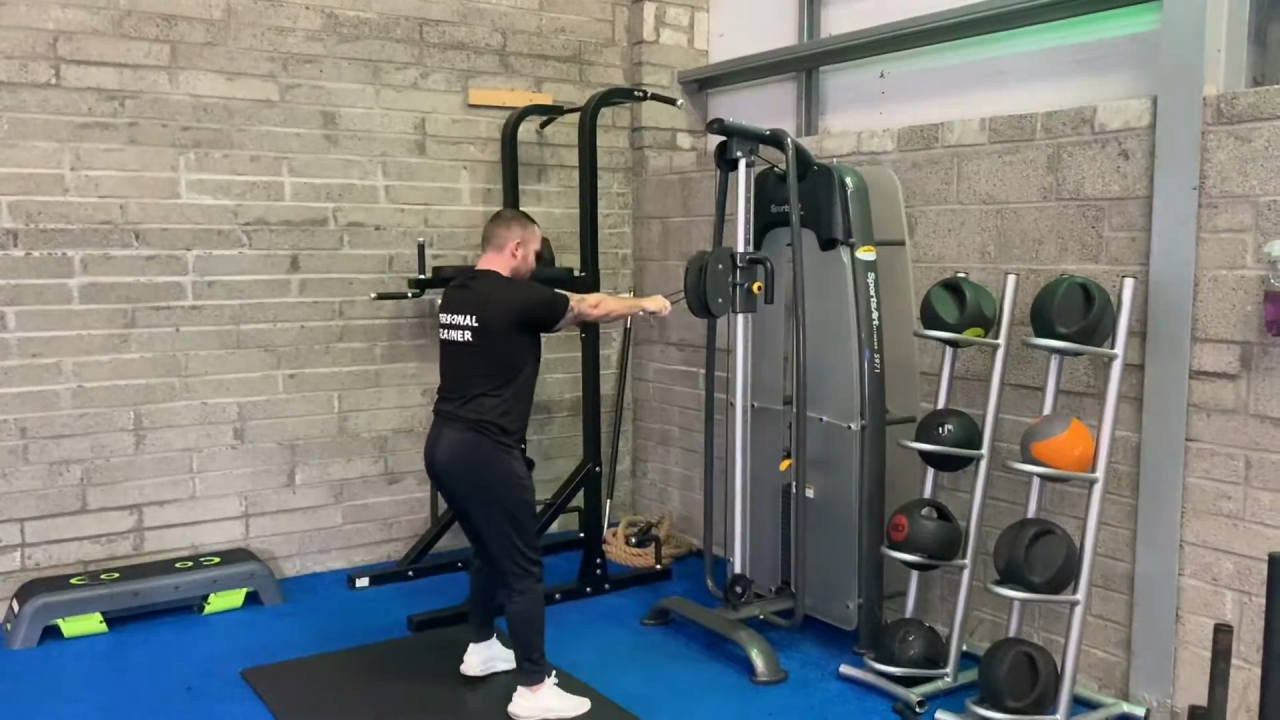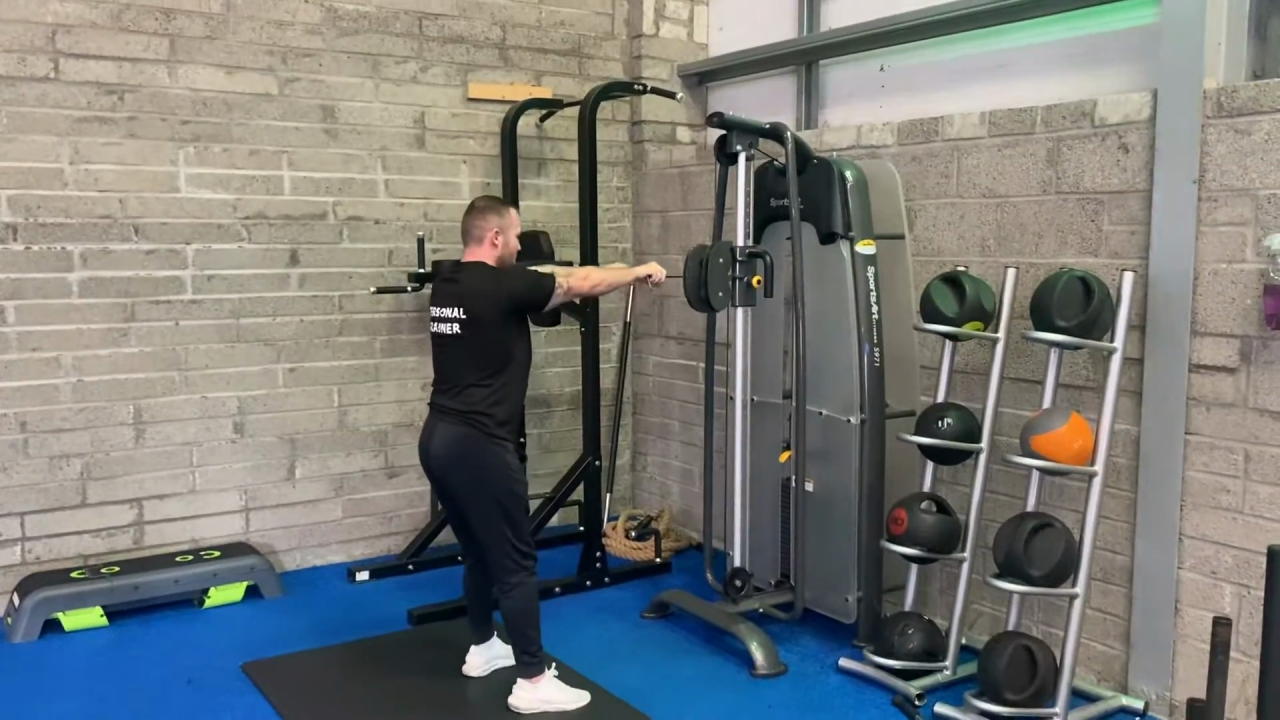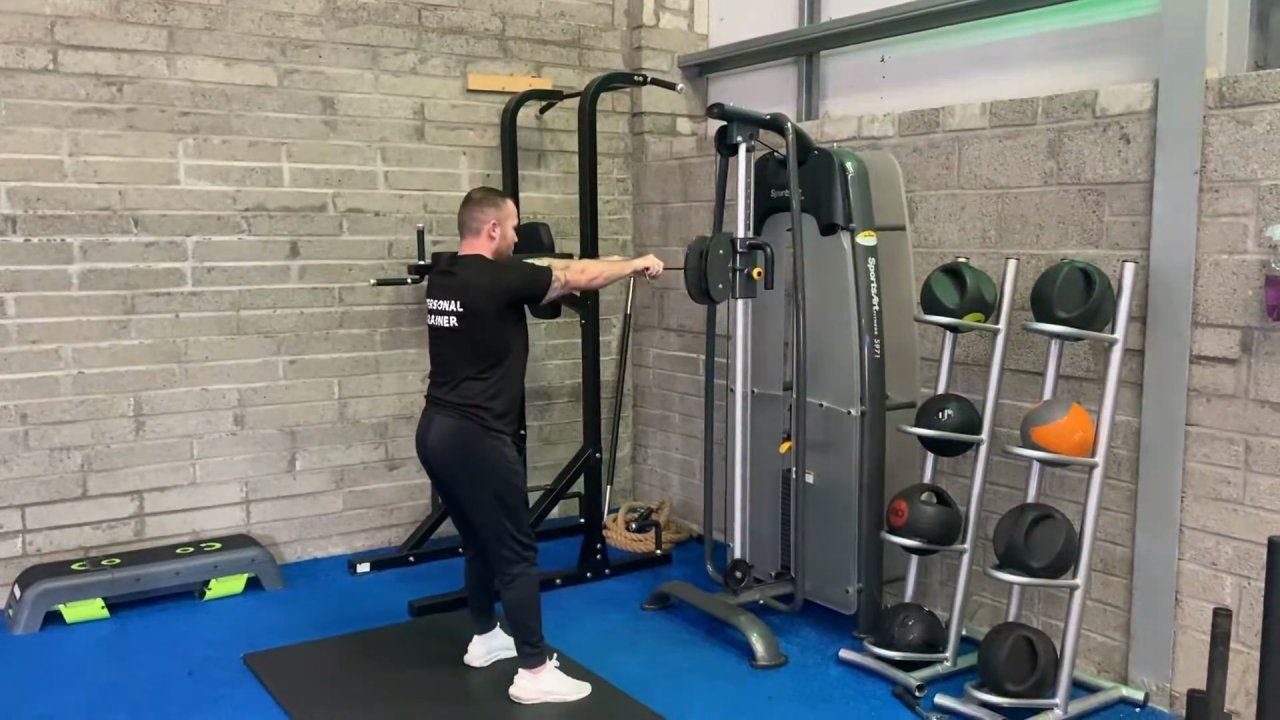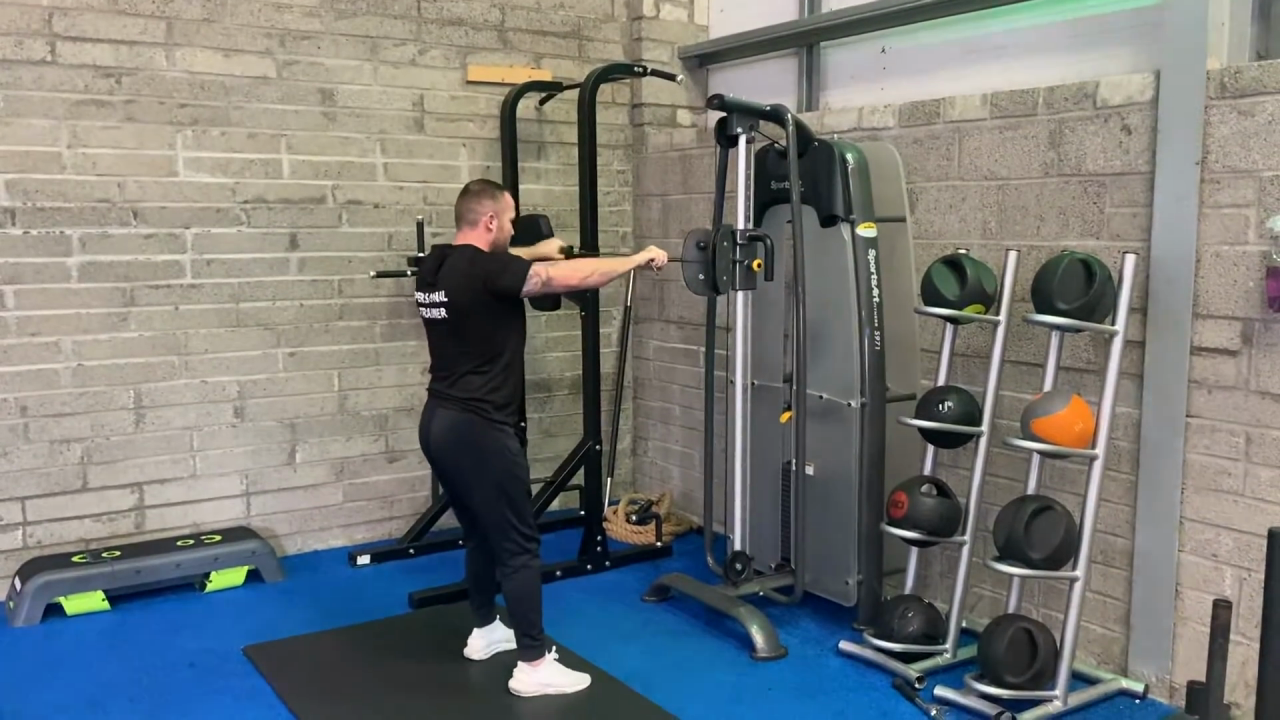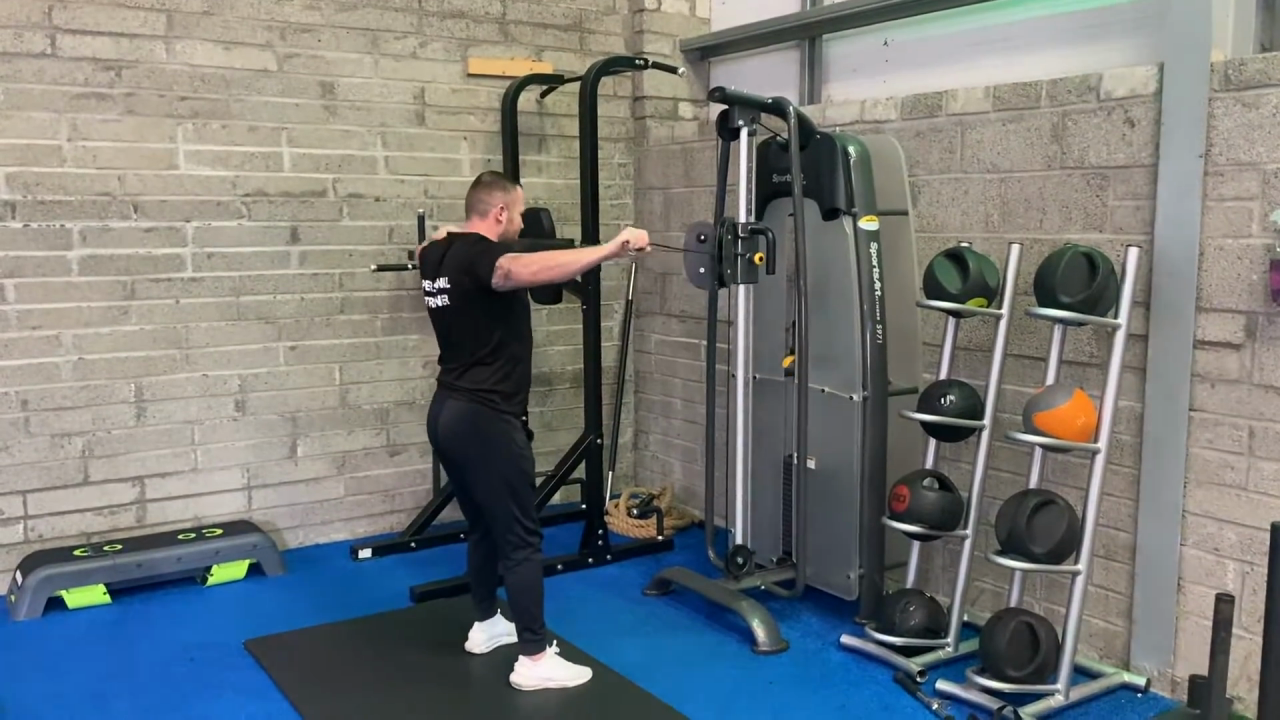
dt=0.4s
person 1, frame 1
left shoulder: (457, 294)
right shoulder: (514, 299)
right elbow: (590, 309)
right wrist: (645, 304)
left hip: (443, 444)
right hip: (484, 452)
left knee: (491, 552)
right knee: (522, 570)
left ankle: (481, 648)
person 1, frame 2
left shoulder: (448, 285)
right shoulder: (501, 286)
left elbow: (550, 279)
right elbow: (579, 286)
left wrist: (603, 272)
right wrist: (639, 272)
left hip: (439, 438)
right hip: (478, 445)
left knee: (480, 551)
right knee: (514, 562)
left ankle: (483, 647)
right ankle: (532, 682)
person 1, frame 3
left shoulder: (445, 277)
right shoulder: (498, 279)
left elbow: (547, 271)
right elbow: (578, 279)
left wrist: (597, 260)
right wrist: (637, 264)
left hip: (436, 430)
right hip: (475, 438)
left knee: (480, 542)
right knee: (515, 553)
left ankle: (486, 638)
right ankle: (534, 673)
person 1, frame 4
left shoulder: (436, 266)
right shoulder: (484, 270)
right elbow: (570, 277)
left wrist: (539, 249)
right wrist: (637, 259)
left hip: (439, 422)
right hip: (478, 429)
left knee: (481, 534)
right knee: (518, 545)
left ankle: (485, 630)
right ankle: (534, 665)
person 1, frame 5
left shoulder: (441, 254)
right shoulder: (481, 257)
right elbow: (527, 269)
right wrist: (609, 249)
left hip: (447, 411)
right hip: (486, 419)
left knee: (484, 527)
right knee: (522, 538)
left ankle: (487, 624)
right ankle: (534, 659)
